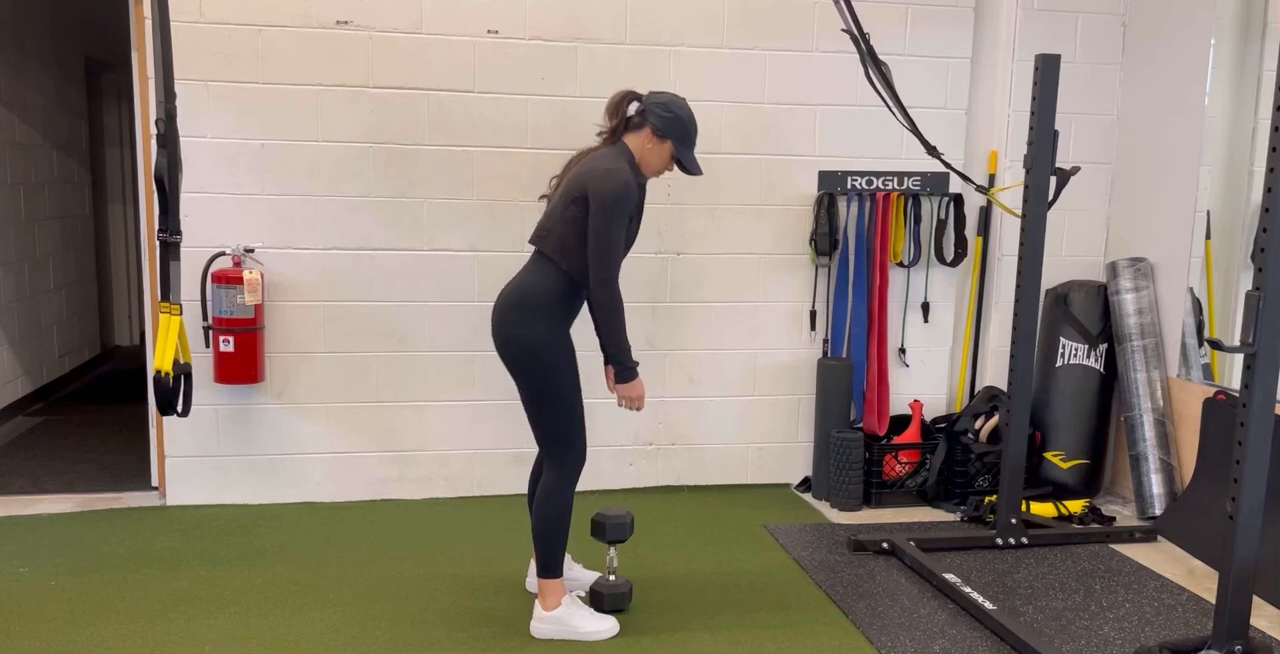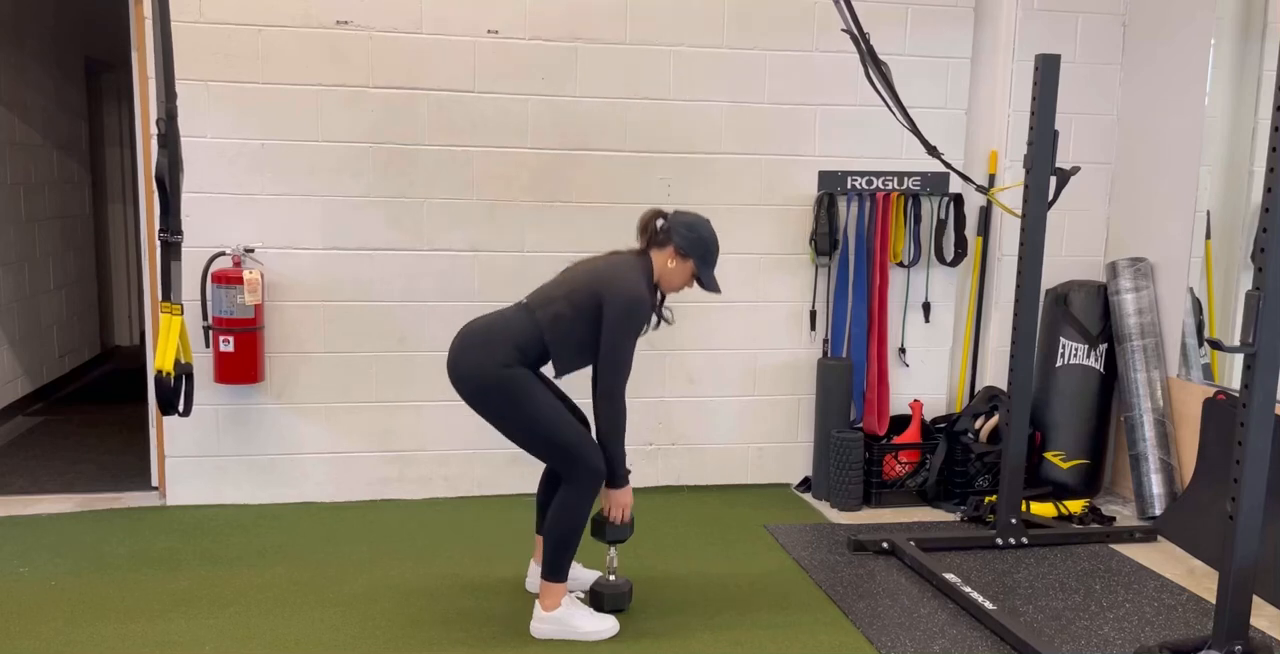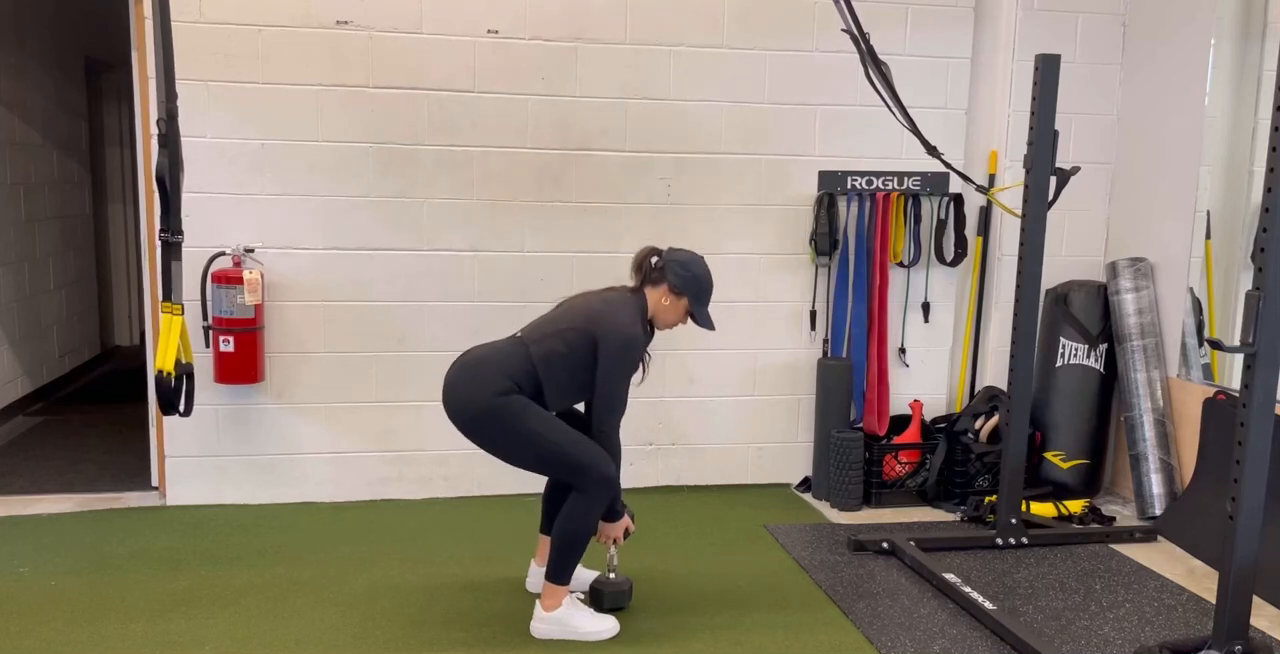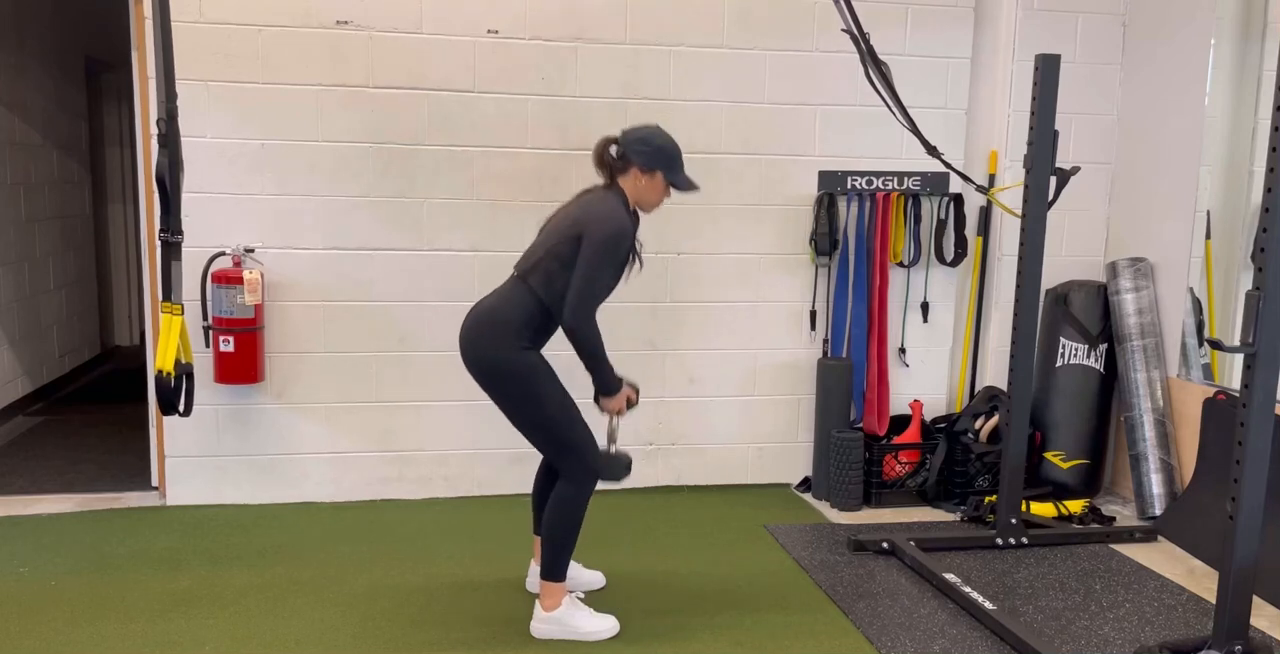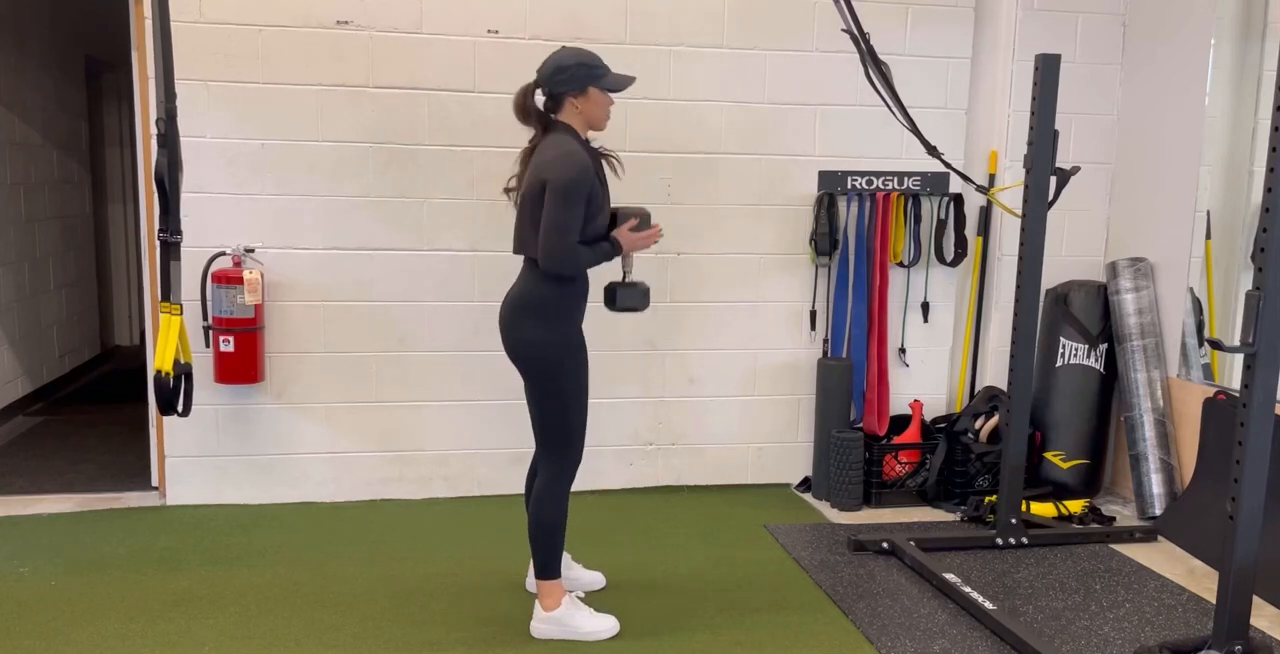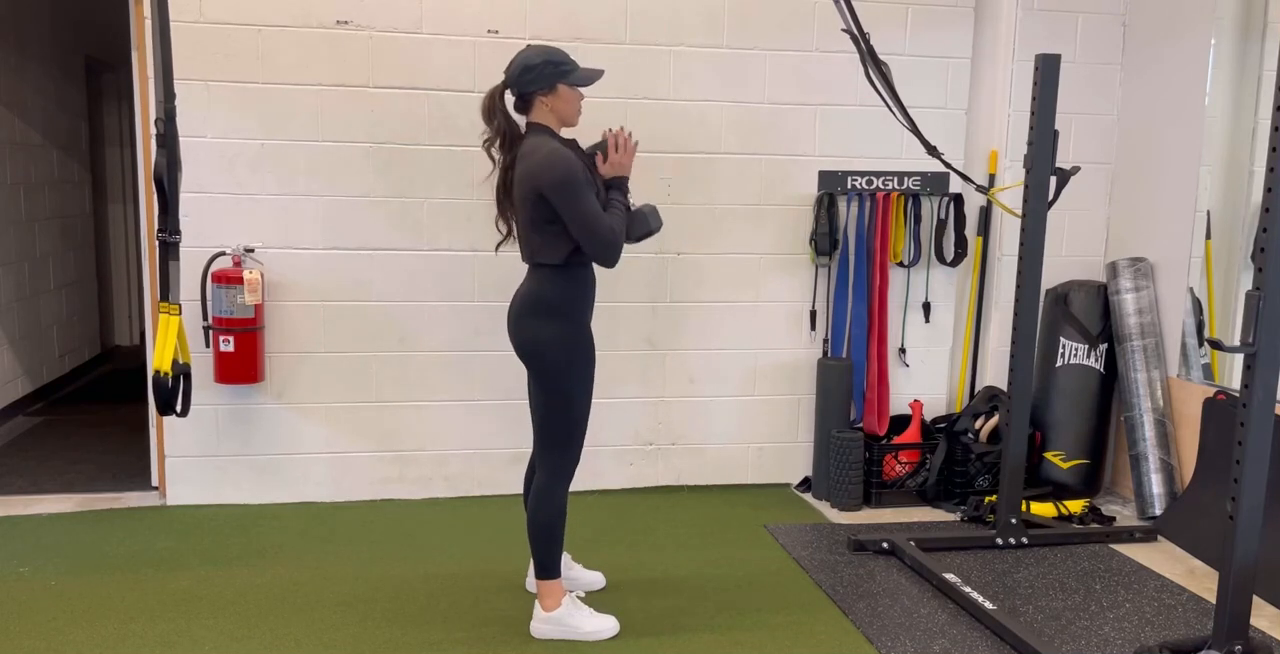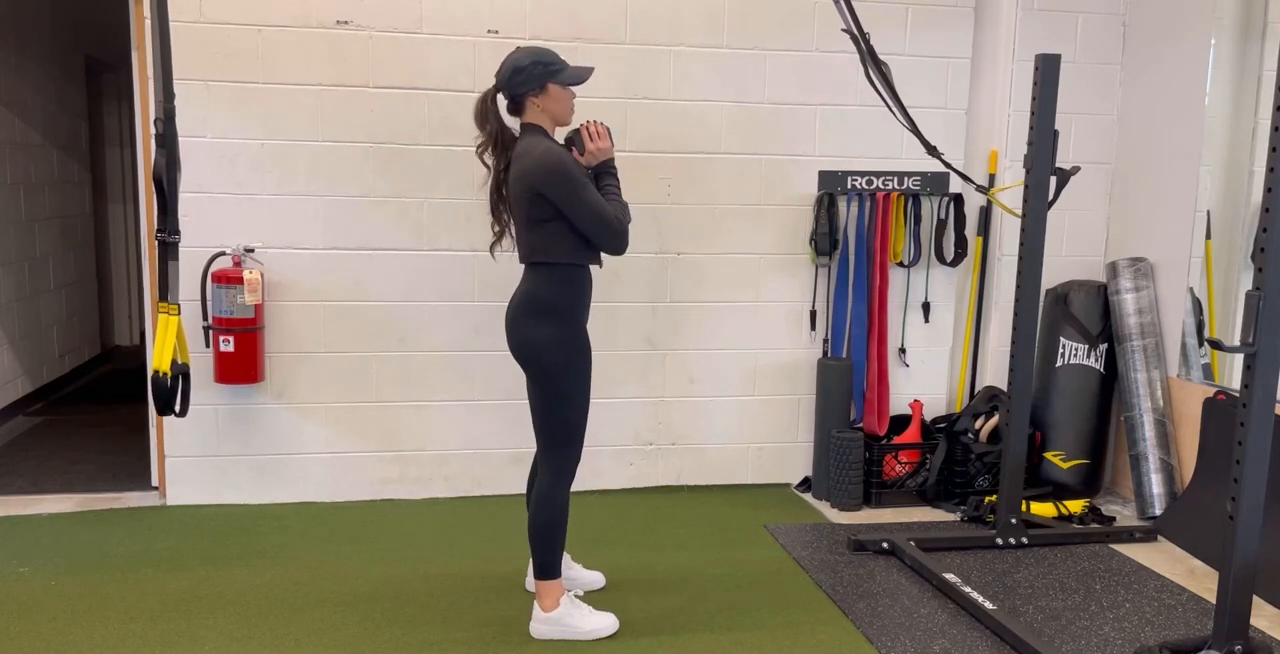
dt=0.3s
person 1, frame 1
left shoulder: (602, 164)
right shoulder: (617, 179)
right elbow: (603, 281)
left wrist: (612, 355)
right wrist: (624, 367)
left hip: (528, 311)
right hip: (535, 321)
left knee: (558, 445)
right knee: (565, 454)
left ankle: (546, 563)
right ankle: (551, 608)
person 1, frame 2
left shoulder: (626, 272)
right shoulder: (631, 292)
left elbow: (603, 377)
right elbow: (610, 387)
left wrist: (609, 468)
right wrist: (616, 477)
left hip: (485, 352)
right hip: (488, 365)
left knee: (571, 440)
right knee: (583, 466)
left ankle: (544, 560)
right ankle: (551, 606)
person 1, frame 3
left shoulder: (618, 307)
right shoulder: (625, 329)
left elbow: (595, 417)
right elbow: (607, 423)
right wrist: (613, 510)
left hip: (483, 379)
right hip: (482, 395)
left knee: (577, 449)
right knee: (595, 473)
left ankle: (545, 563)
right ankle: (552, 608)
person 1, frame 4
left shoulder: (598, 206)
right shoulder: (613, 220)
right elbow: (574, 312)
left wrist: (604, 378)
right wrist: (609, 385)
left hip: (497, 330)
right hip: (502, 341)
left knee: (564, 450)
right knee: (581, 461)
left ankle: (544, 563)
right ankle: (551, 607)
person 1, frame 5
left shoulder: (559, 150)
right shoulder: (568, 159)
right elbow: (555, 255)
left wrist: (612, 234)
right wrist: (617, 245)
left hip: (539, 314)
right hip: (546, 320)
left knee: (555, 448)
right knee: (561, 455)
left ankle: (547, 563)
right ankle: (551, 606)
person 1, frame 6
left shoulder: (535, 152)
right shoulder: (553, 159)
right elbow: (606, 248)
left wrist: (601, 179)
right wrist: (616, 182)
left hip: (544, 310)
right hip: (556, 318)
left knee: (552, 450)
right knee: (559, 457)
left ankle: (547, 565)
right ankle: (550, 607)
person 1, frame 7
left shoulder: (531, 154)
right shoulder: (547, 160)
left elbow: (582, 217)
right elbow: (614, 236)
left wrist: (589, 168)
right wrist: (603, 168)
left hip: (544, 311)
right hip: (552, 318)
left knee: (555, 449)
right knee: (560, 456)
left ankle: (548, 563)
right ankle: (550, 606)
